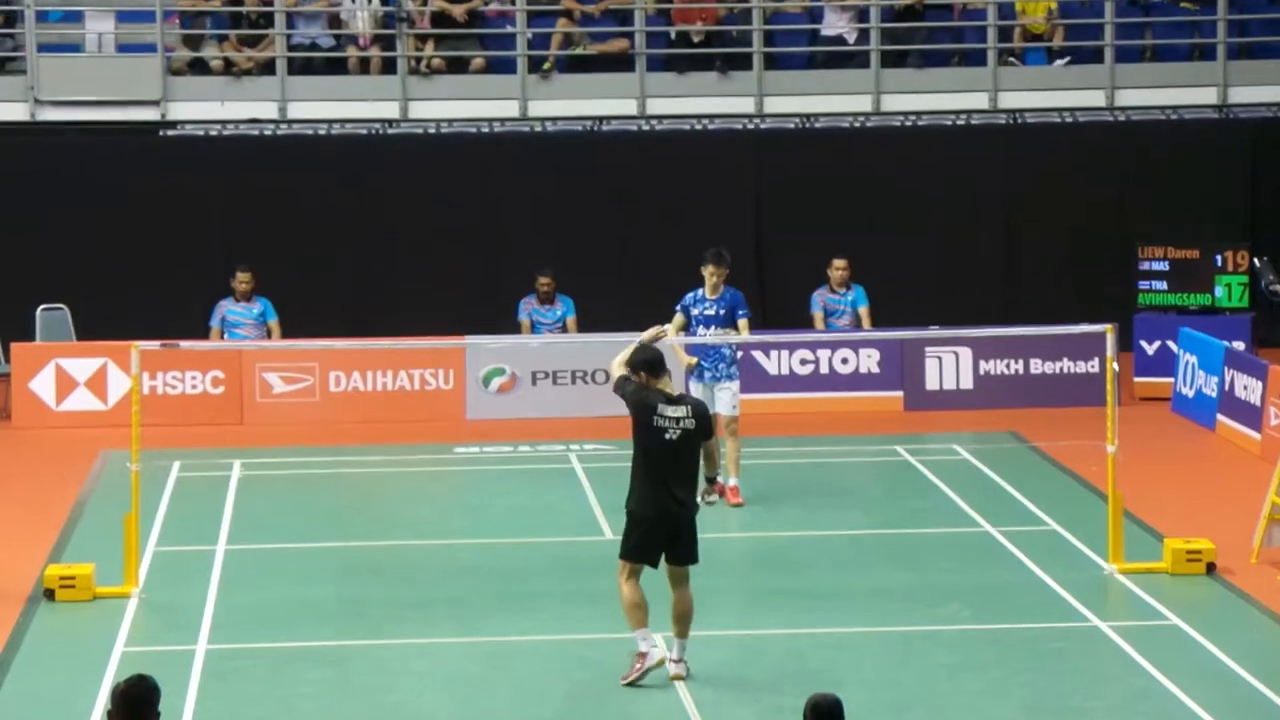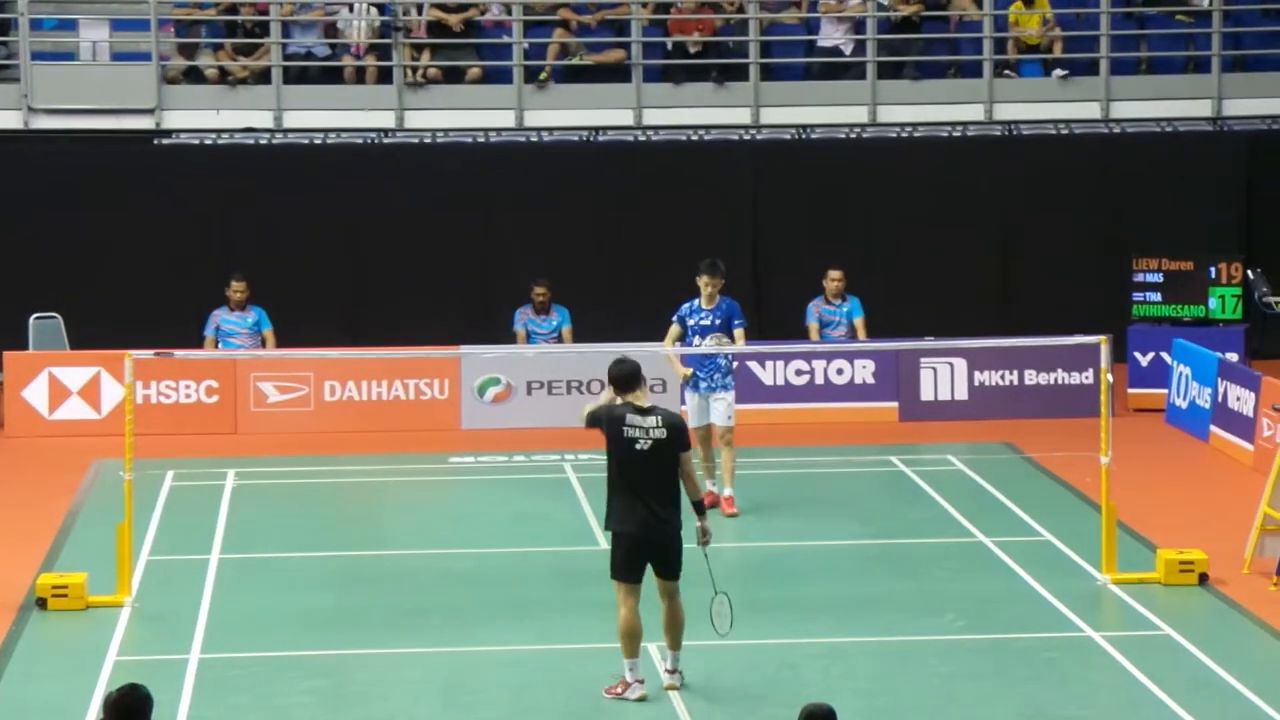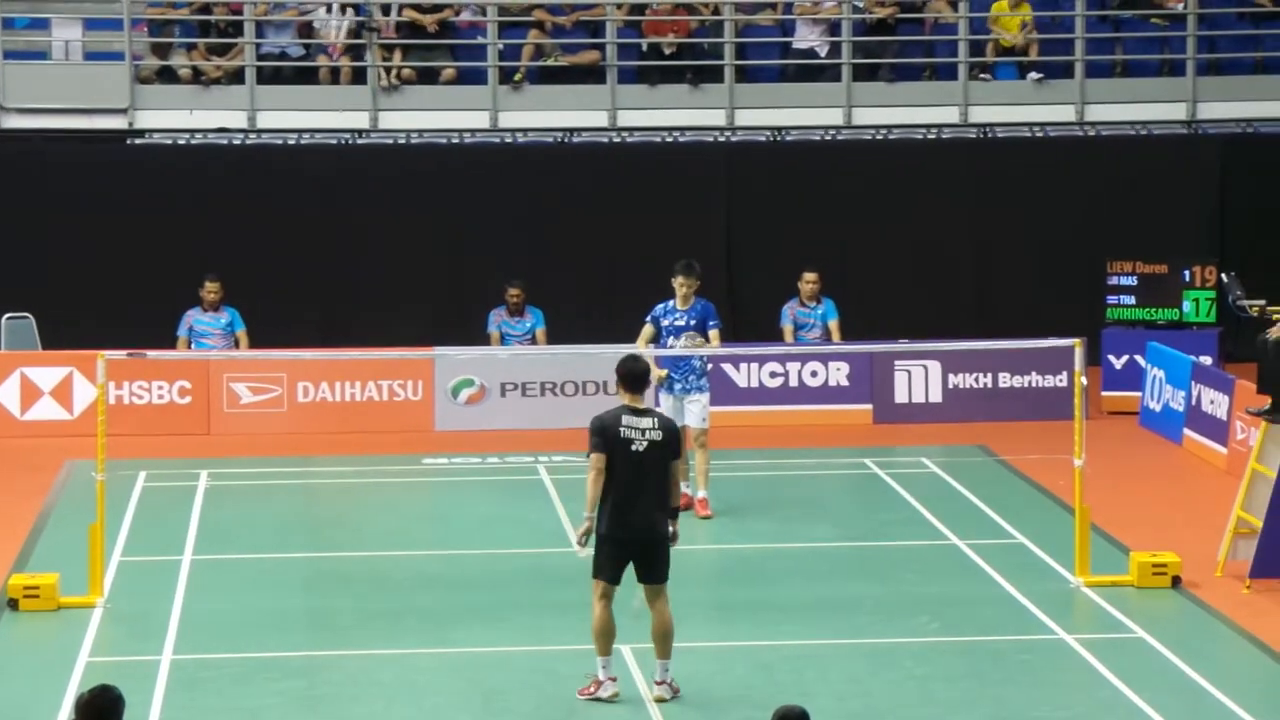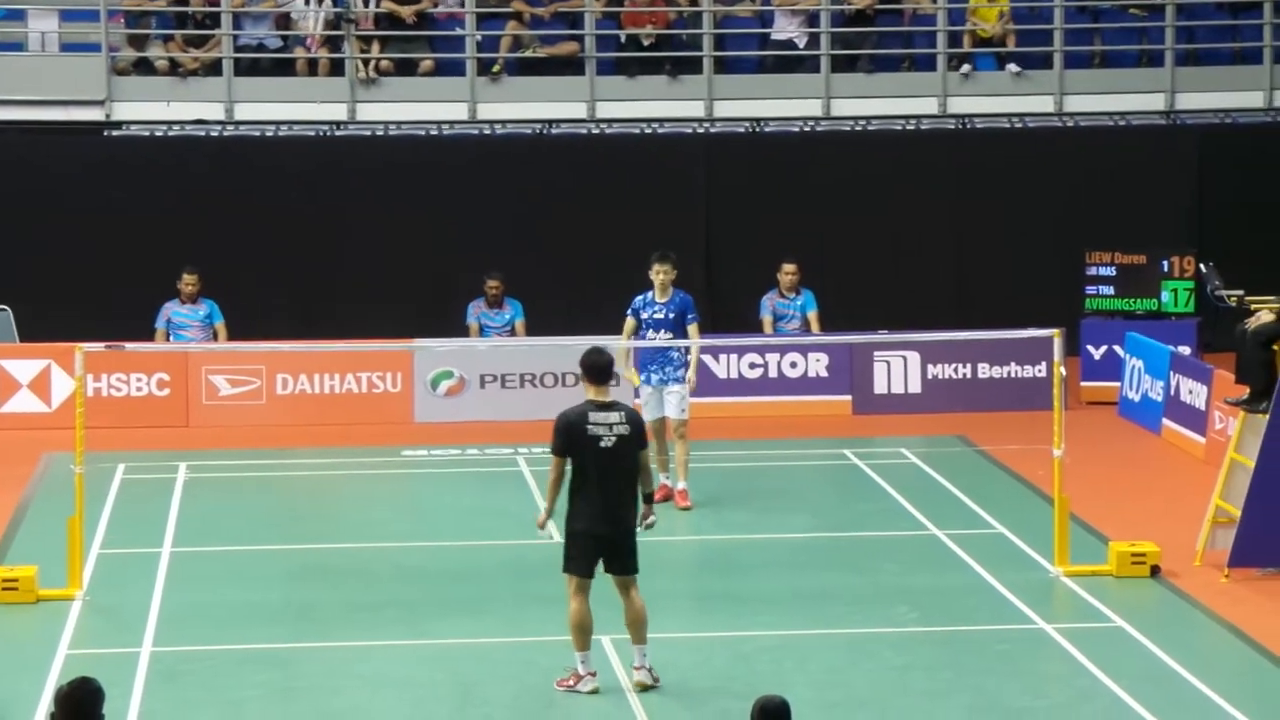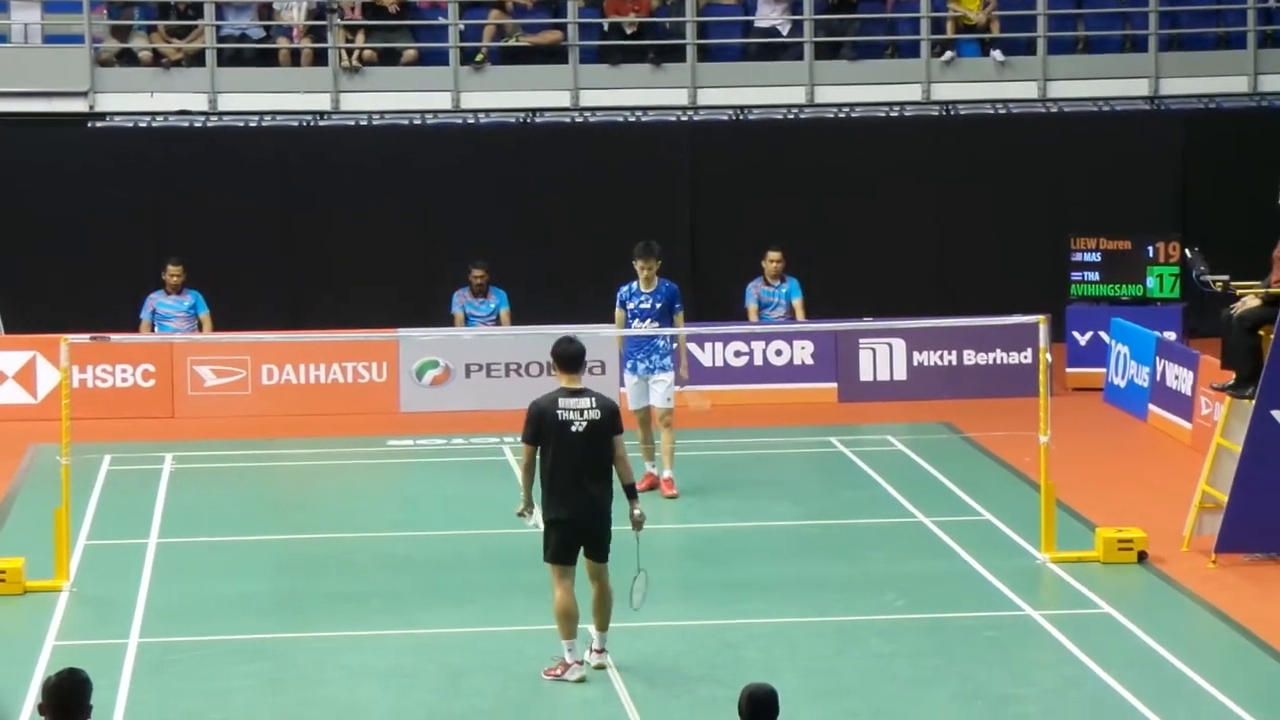
dt=0.5s
person 1, frame 1
left shoulder: (641, 401)
right shoulder: (697, 408)
left elbow: (615, 367)
right elbow: (709, 453)
left wrist: (642, 340)
left hip: (646, 510)
right hip: (683, 511)
left knee: (628, 577)
right knee: (680, 583)
left ankle: (648, 648)
right ankle: (678, 660)
person 1, frame 2
left shoulder: (612, 417)
right shoulder: (673, 421)
left elbow: (588, 416)
right elbow: (688, 474)
left wrist: (607, 400)
right wrist: (701, 516)
left hip: (628, 527)
right hip: (667, 525)
left knee: (627, 600)
right knee: (671, 595)
left ankle: (633, 680)
right ankle: (672, 670)
person 1, frame 3
left shoulder: (604, 422)
right shoulder: (668, 426)
left elbow: (596, 471)
right elbow: (675, 480)
left wrist: (588, 517)
right wrist: (673, 519)
left hip: (614, 527)
right hip: (654, 529)
left knee: (602, 599)
right knee: (658, 601)
left ankle: (605, 678)
right ankle: (663, 681)
person 1, frame 4
left shoulder: (569, 419)
right shoulder: (632, 418)
left elbow: (558, 473)
right elbow: (644, 468)
left wrist: (548, 510)
right wrist: (648, 503)
left hip: (584, 522)
right hip: (622, 521)
left knee: (578, 593)
right knee: (630, 591)
left ankle: (584, 673)
right ankle: (642, 667)
person 1, frame 5
left shoulder: (541, 407)
right shoulder: (606, 405)
left elbow: (528, 461)
right elbow: (620, 458)
left wrist: (526, 498)
right wrist: (633, 500)
left hip: (560, 509)
right hip: (598, 507)
left knee: (562, 582)
right knee: (599, 576)
left ankle: (571, 661)
right ankle: (599, 649)
person 2, frame 1
left shoulder: (735, 297)
right shoulder: (690, 299)
left elbow: (744, 331)
right elbow: (672, 331)
left wrist: (738, 337)
right wrist: (682, 356)
left hip: (726, 372)
right hip: (699, 372)
left knee: (730, 426)
left ankle: (733, 484)
right ankle: (714, 481)
person 2, frame 2
left shoulder: (731, 307)
right shoulder: (686, 310)
left elbow: (741, 342)
right elbow: (669, 342)
left wrist: (731, 346)
right wrist: (679, 367)
left hip: (721, 382)
right hip: (694, 382)
left knee: (725, 437)
right knee: (701, 438)
left ankle: (728, 494)
right ankle: (710, 490)
person 2, frame 3
left shoulder: (706, 309)
right shoulder: (661, 310)
left elbow: (716, 344)
right elbow: (641, 342)
left wrist: (705, 346)
right wrist: (653, 368)
left hip: (696, 384)
right hip: (668, 384)
left knee: (700, 439)
left ankle: (702, 497)
right ankle: (685, 492)
person 2, frame 4
left shoulder: (684, 301)
right shoulder: (639, 302)
left elbow: (694, 338)
right elbow: (626, 336)
left wrist: (692, 370)
right wrist: (628, 368)
left hip: (675, 376)
right hip: (648, 376)
left knee: (679, 430)
right knee: (655, 431)
left ankle: (681, 487)
right ankle: (664, 484)
person 2, frame 5
left shoulder: (670, 290)
right shoulder: (625, 292)
left elbow: (679, 329)
left wrist: (684, 364)
right wrist: (624, 359)
left hip: (661, 365)
right hip: (633, 366)
left knee: (665, 419)
right knee: (641, 420)
left ankle: (667, 476)
right ankle: (650, 472)
